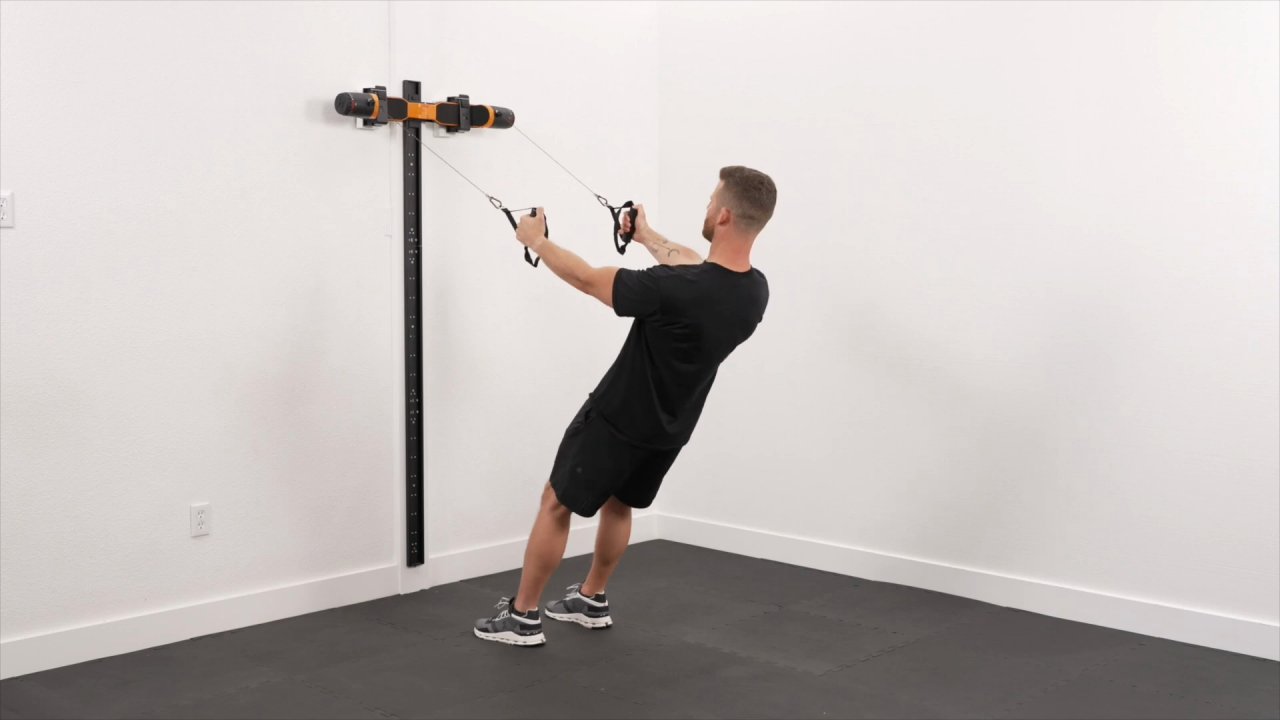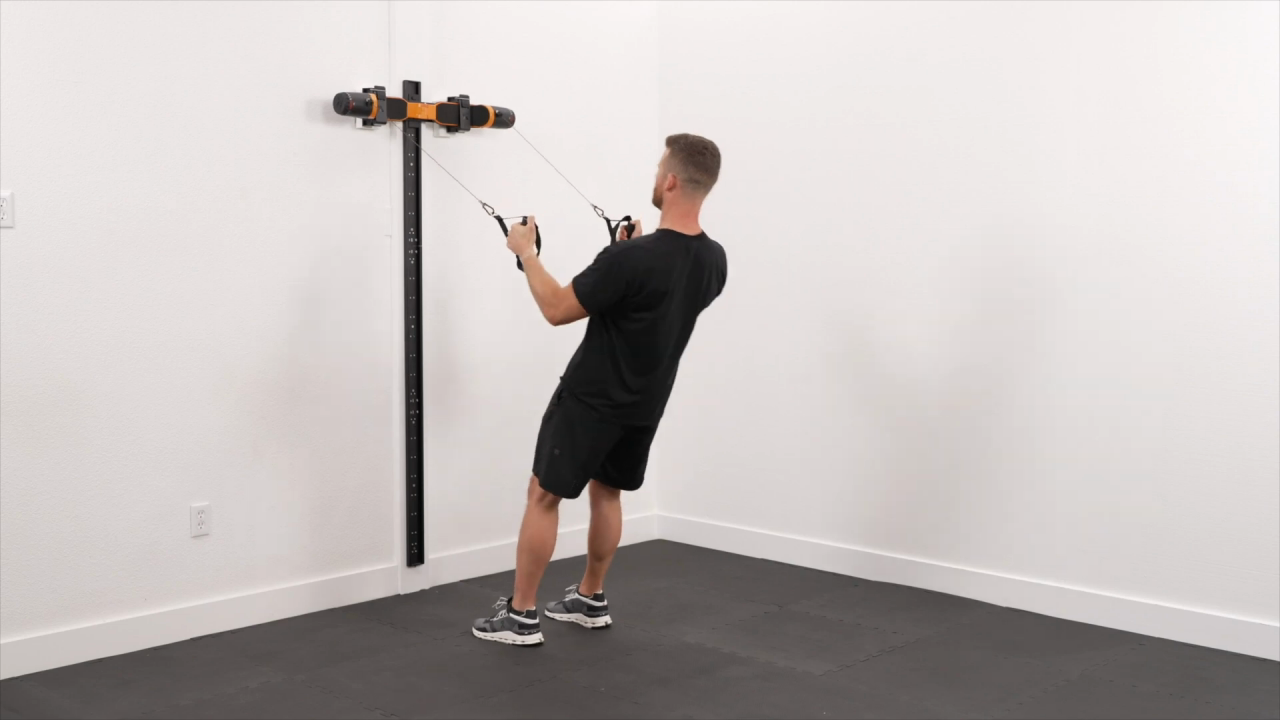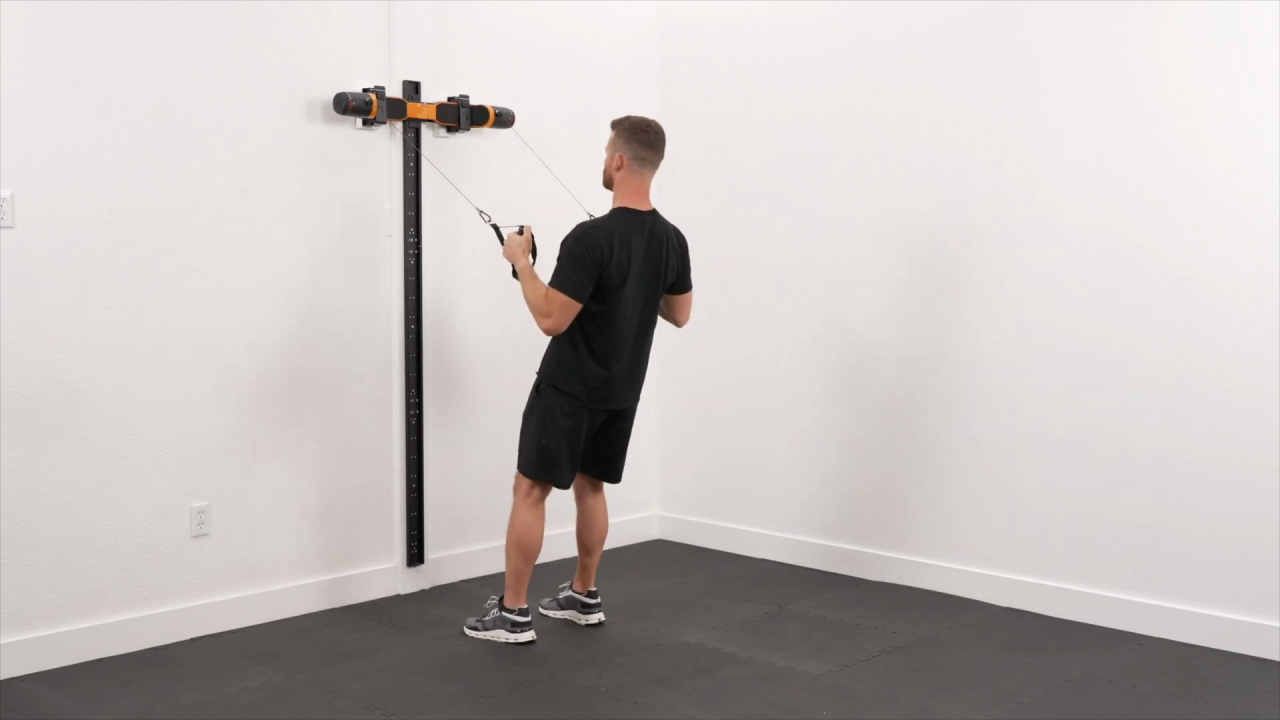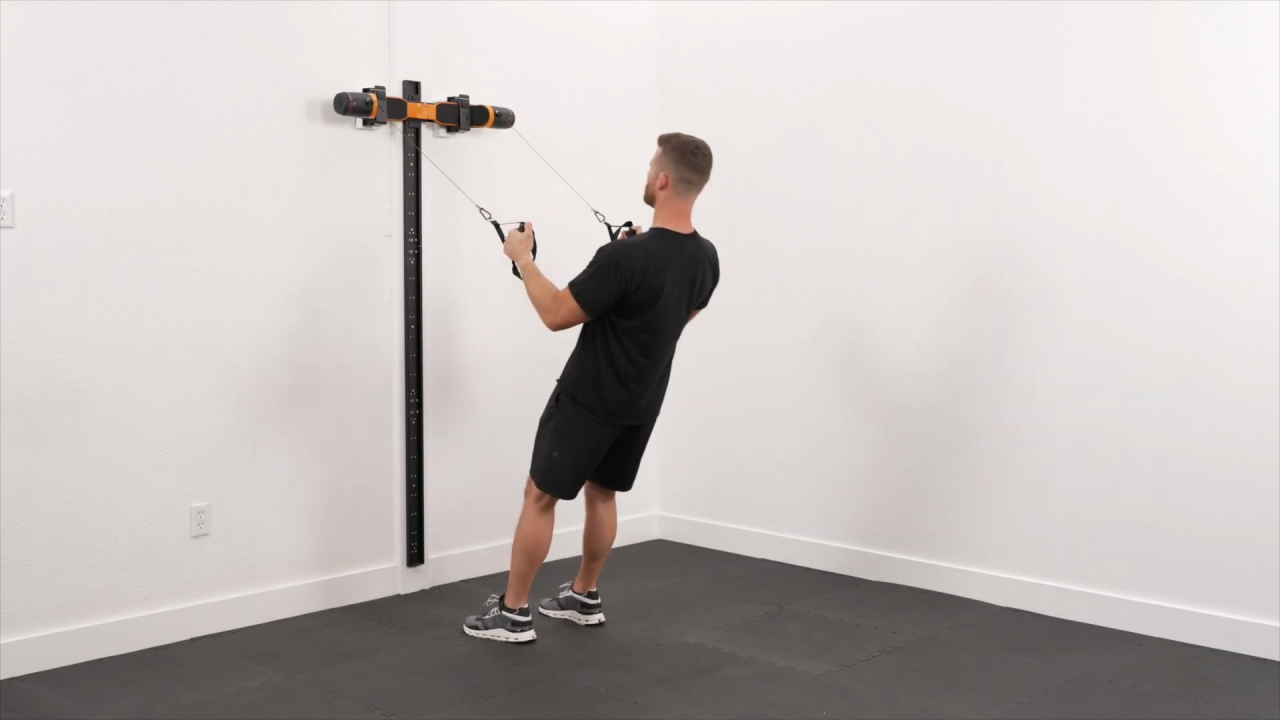
dt=0.7s
person 1, frame 1
left shoulder: (672, 290)
right shoulder: (755, 291)
left elbow: (588, 279)
left wrist: (535, 239)
right wrist: (645, 234)
left hip: (619, 417)
right hip: (669, 425)
left knee: (556, 504)
right knee: (616, 502)
left ankle: (522, 615)
right ankle: (591, 600)
person 1, frame 2
left shoulder: (629, 258)
right shoulder: (713, 259)
left elbow: (557, 310)
left wrist: (526, 251)
left hip: (591, 398)
right hip: (644, 402)
left knee: (543, 495)
right knee: (606, 492)
left ankle: (519, 615)
right ankle: (589, 599)
person 1, frame 3
left shoulder: (591, 238)
right shoulder: (671, 239)
left elbow: (551, 320)
right elbow: (680, 314)
left wrist: (520, 261)
left hip: (569, 389)
right hip: (621, 390)
left knee: (530, 490)
right knee: (589, 486)
left ankle: (512, 613)
right ankle: (583, 596)
person 1, frame 4
left shoulder: (626, 257)
right shoulder: (706, 258)
left elbow: (555, 314)
left wrist: (522, 257)
left hip: (590, 398)
right hip: (642, 401)
left knee: (540, 495)
right knee: (600, 492)
left ankle: (512, 613)
right ankle: (583, 597)
